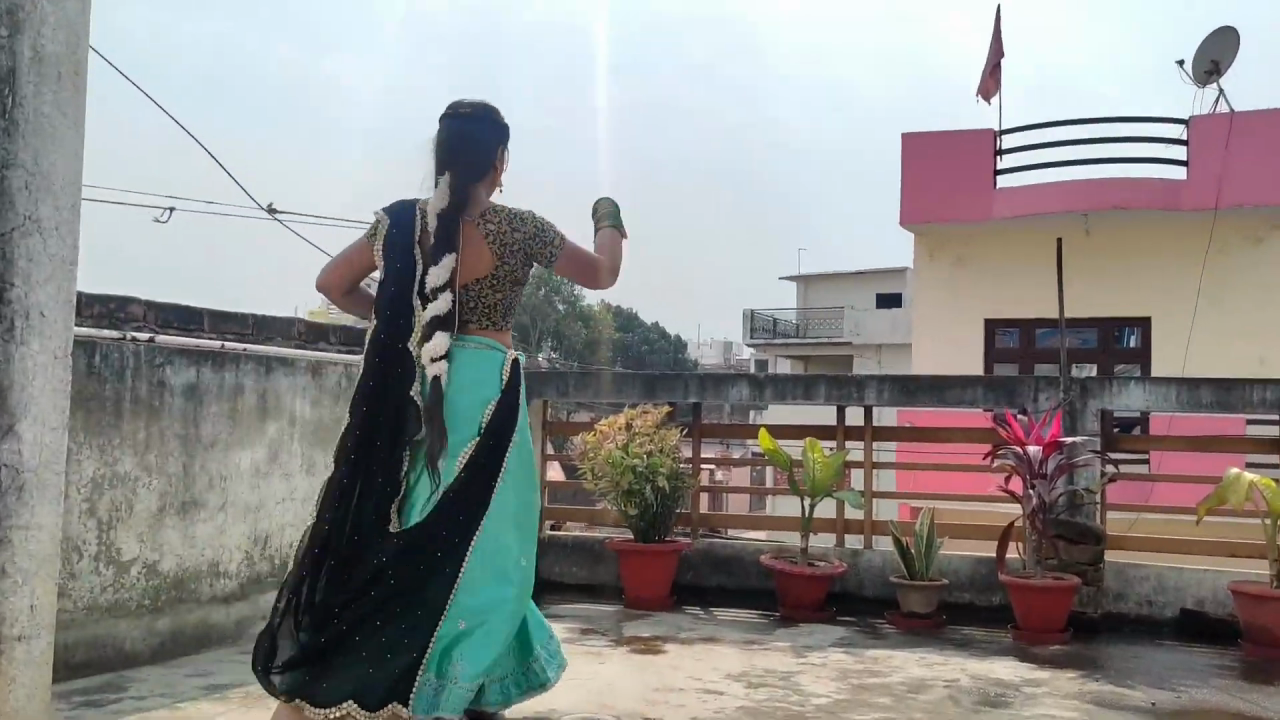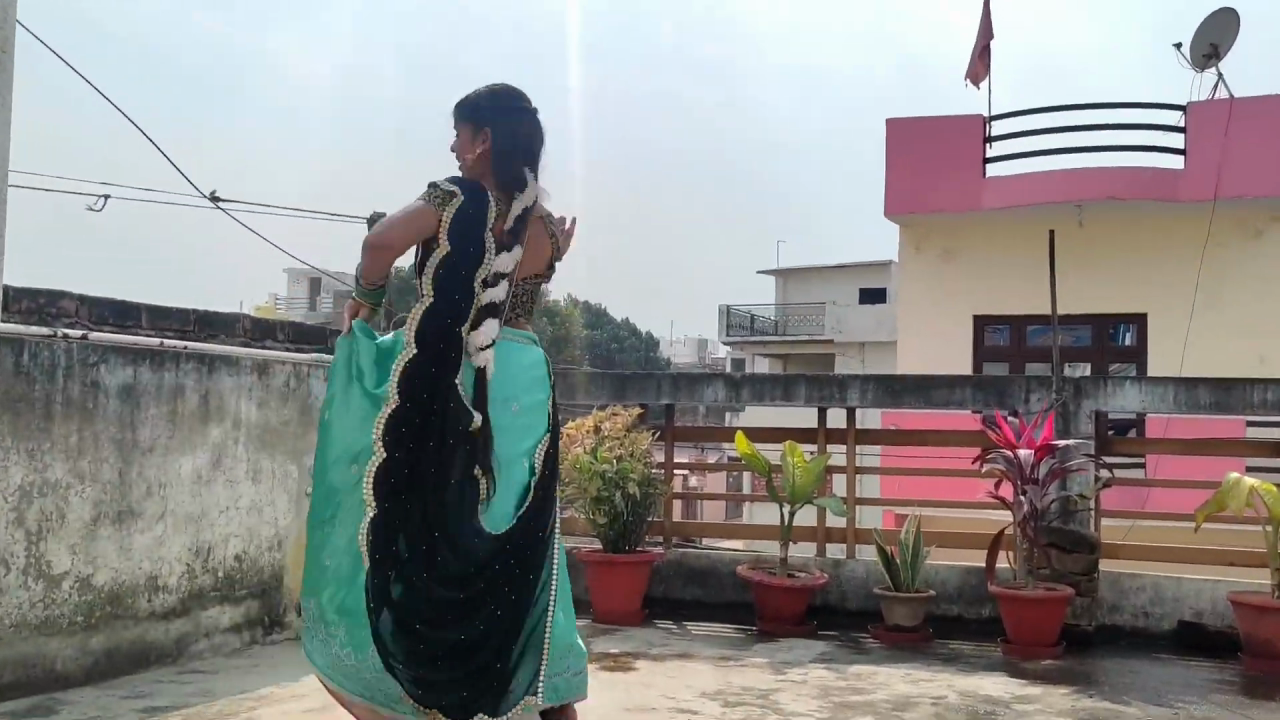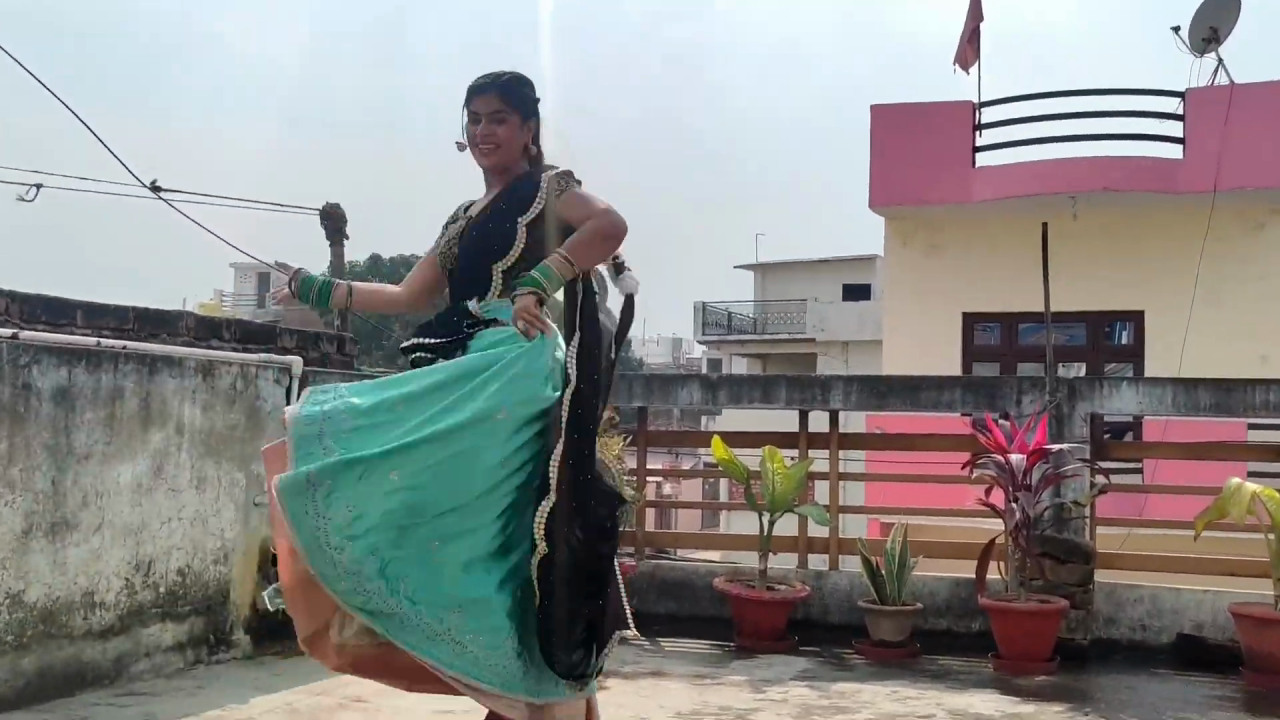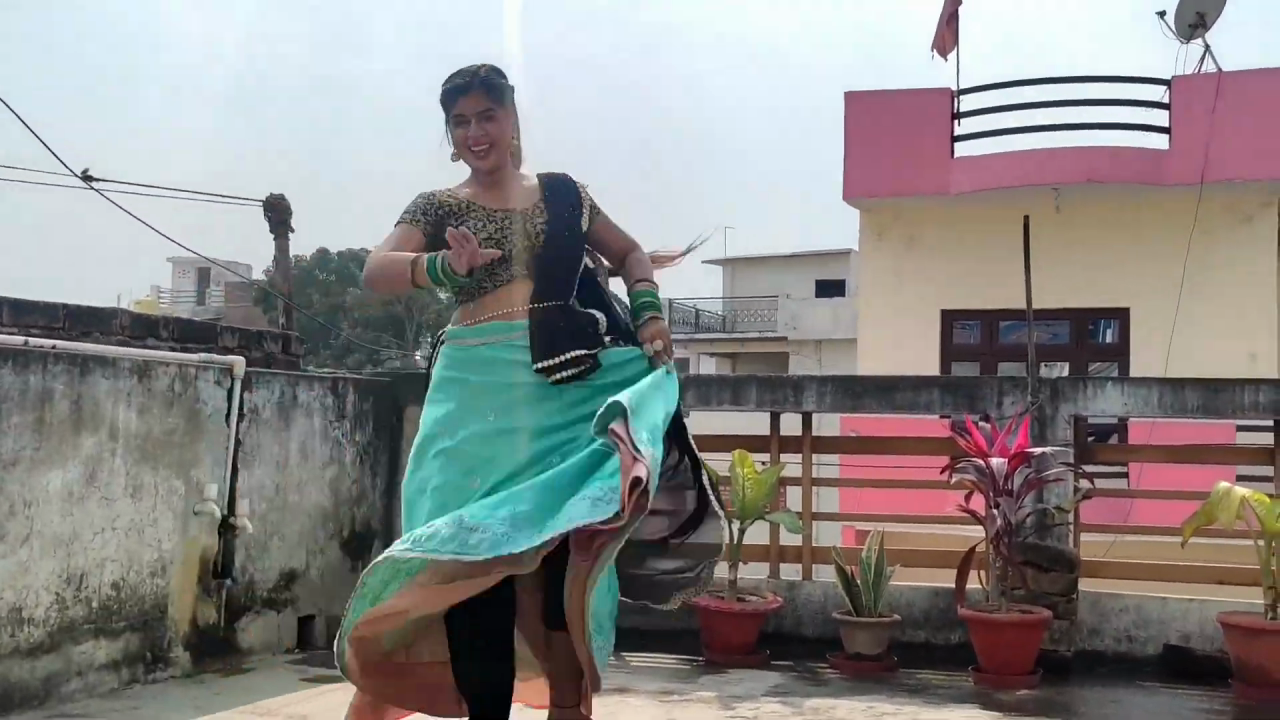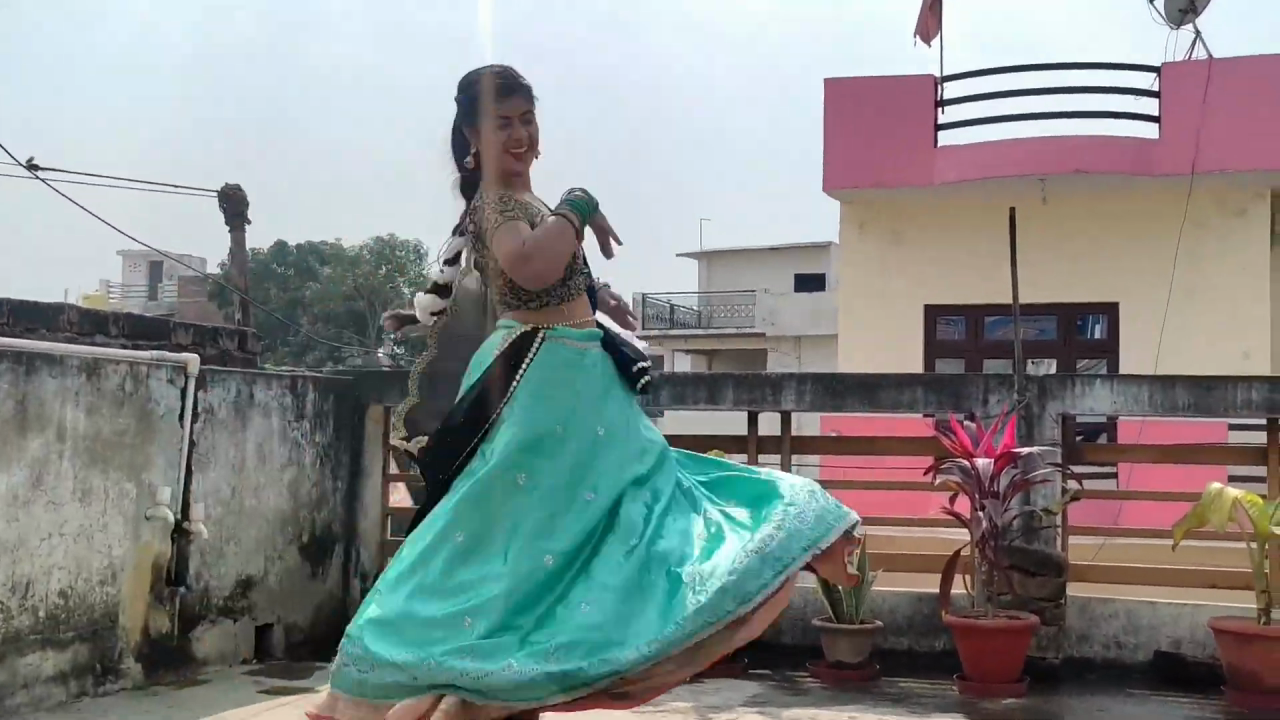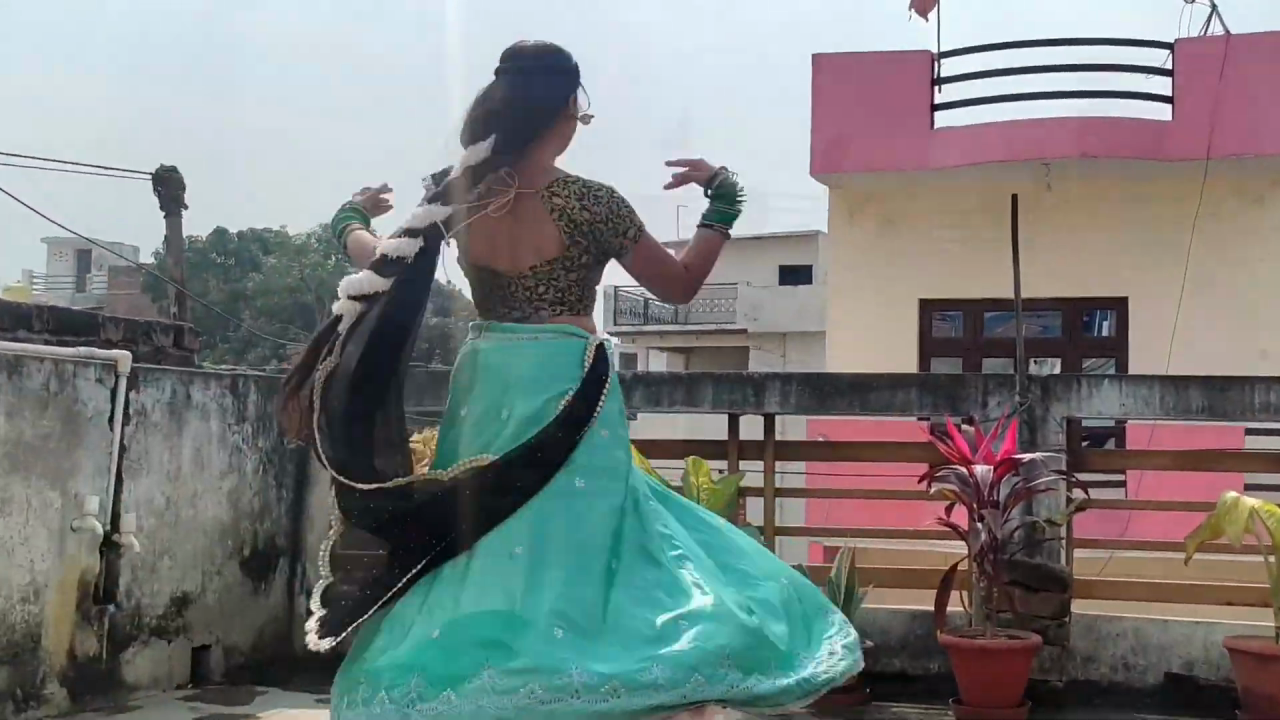
dt=0.2s
person 1, frame 1
left shoulder: (401, 219)
right shoulder: (518, 228)
left elbow: (330, 282)
right elbow: (601, 274)
right wrist: (608, 218)
left hip: (407, 389)
right hip: (485, 393)
left knee: (386, 540)
right knee: (464, 546)
person 1, frame 2
left shoulder: (456, 196)
right shoulder: (544, 223)
left elbow: (385, 240)
left wrist: (365, 297)
left hip: (438, 379)
right hip: (519, 383)
left knee: (415, 537)
right knee: (512, 542)
person 1, frame 3
left shoulder: (549, 187)
right shoulder: (464, 216)
left elbow: (610, 227)
right elbow: (409, 296)
left wrist: (543, 282)
right wrist: (321, 289)
left hip: (512, 364)
right hip: (459, 369)
right knee: (487, 544)
person 1, frame 4
left shoulder: (565, 194)
right shoulder: (435, 207)
left elbow: (633, 256)
right elbow: (379, 271)
left wrist: (648, 309)
right wrist: (440, 266)
left hip: (568, 377)
right hip: (478, 379)
right knee: (476, 563)
person 1, frame 5
left shoulder: (515, 205)
right shoulder: (497, 205)
right elbow: (533, 267)
right wrist: (578, 211)
left hip: (578, 390)
right hip: (545, 388)
right knee: (510, 568)
person 1, frame 6
left shoulder: (457, 191)
right shoulder: (591, 202)
left elbow: (380, 261)
right elbow: (680, 281)
left wrist: (358, 223)
left hip: (485, 380)
right hip: (563, 390)
left knee: (492, 570)
right knee: (560, 580)
